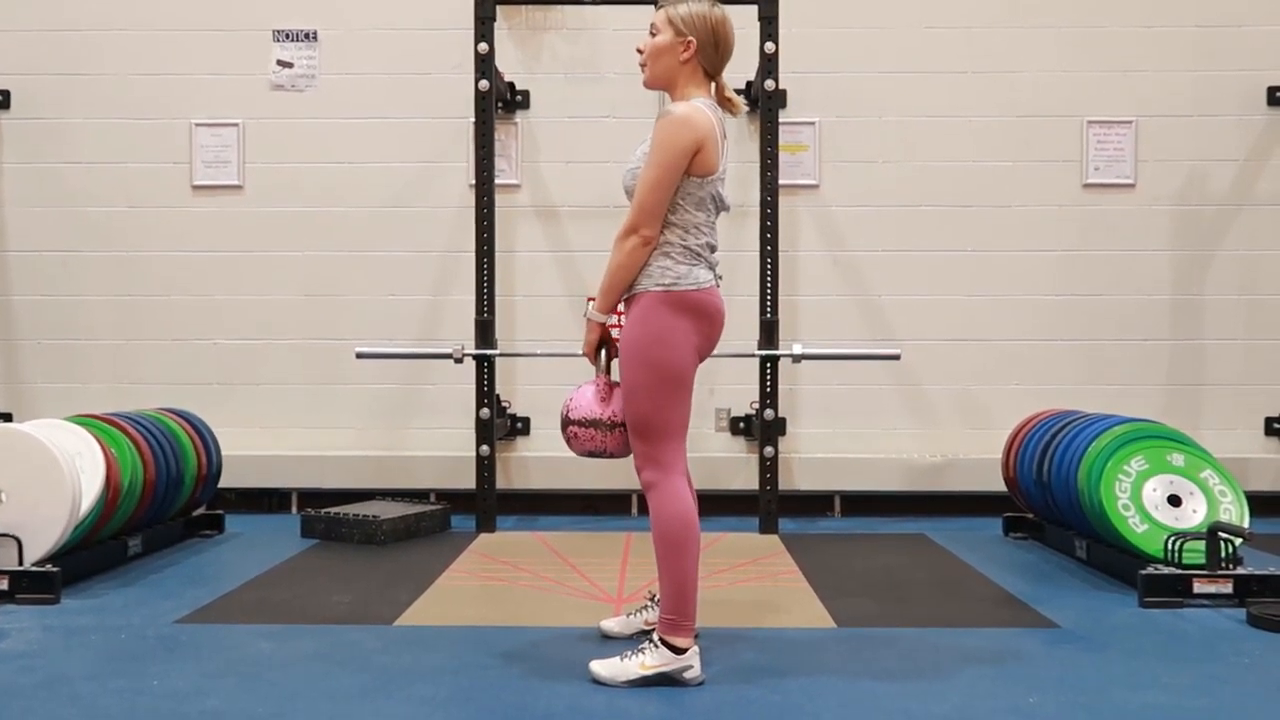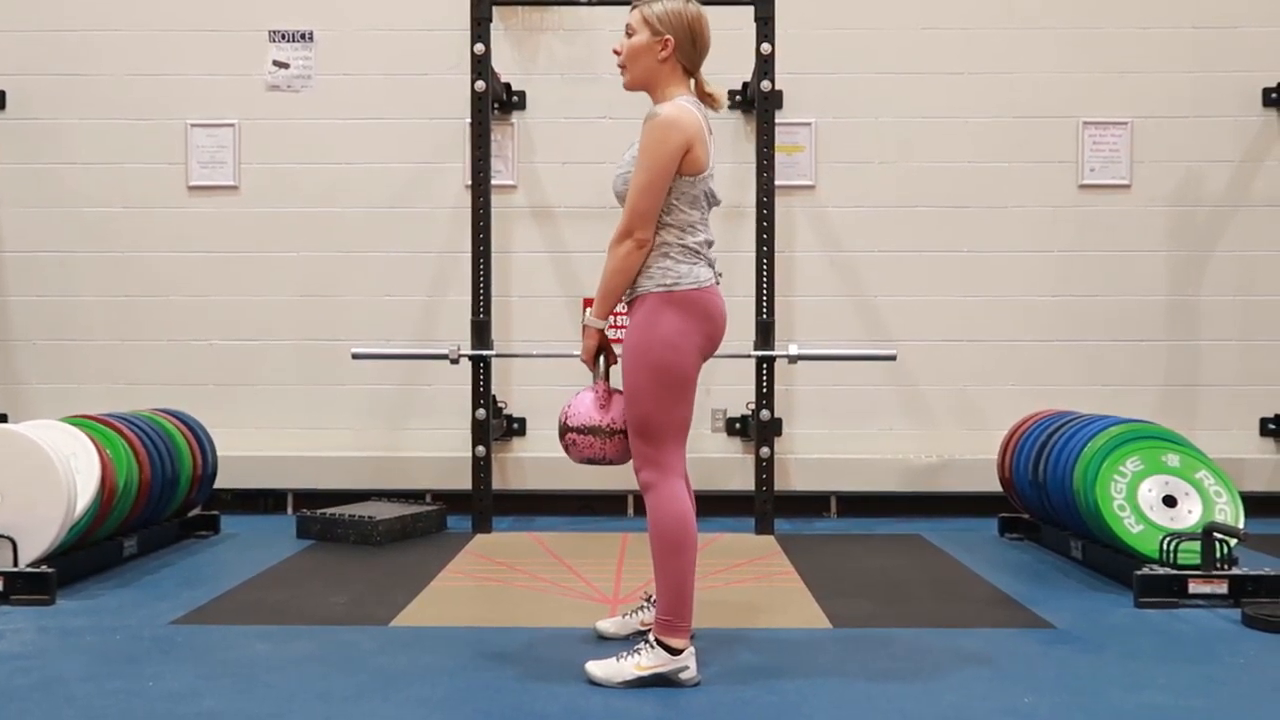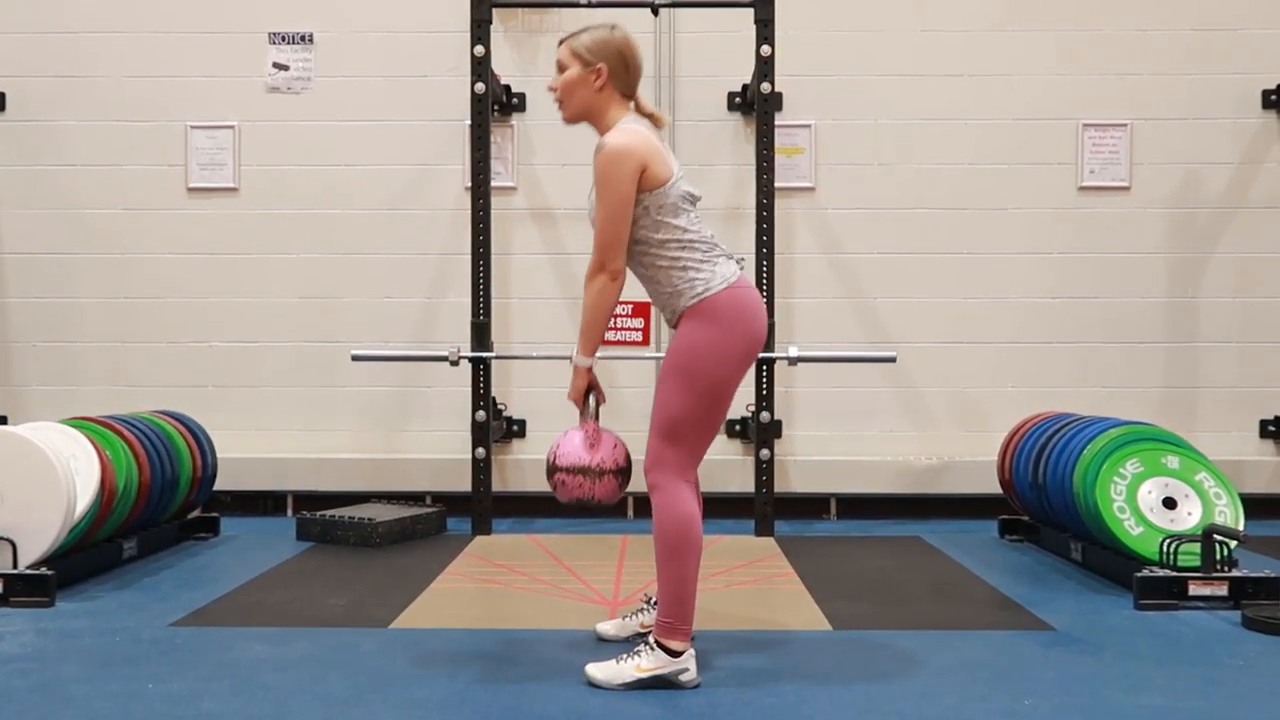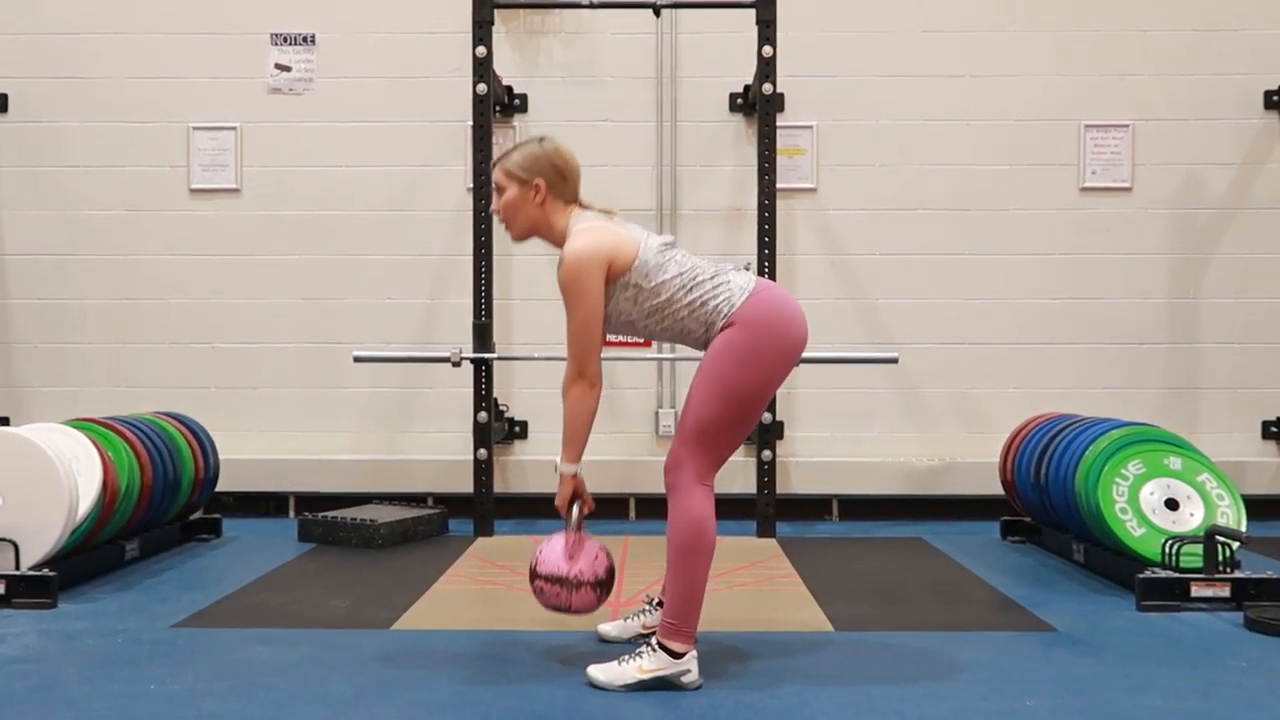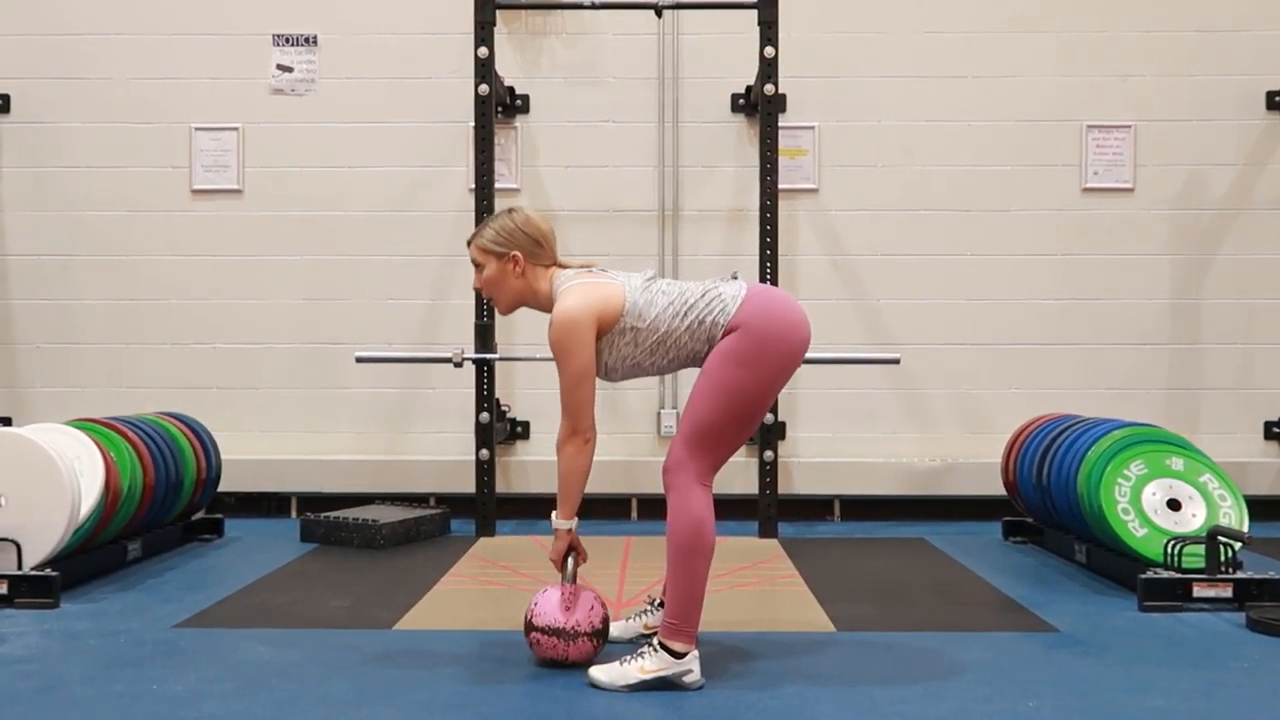
dt=0.3s
person 1, frame 1
left shoulder: (683, 118)
right shoulder: (700, 119)
left elbow: (640, 233)
left wrist: (597, 314)
right wrist: (615, 312)
left hip: (665, 307)
right hip: (681, 303)
left knee: (660, 470)
right knee: (662, 466)
left ankle: (676, 646)
right ankle: (671, 604)
person 1, frame 2
left shoulder: (669, 118)
right shoulder: (682, 116)
left elbow: (634, 238)
left wrist: (594, 321)
right wrist: (612, 316)
left hip: (669, 308)
right hip: (681, 303)
left knee: (659, 471)
right knee: (661, 466)
left ankle: (673, 648)
right ankle: (667, 606)
person 1, frame 3
left shoulder: (618, 146)
right shoulder: (629, 138)
left elbow: (605, 272)
right elbow: (610, 269)
left wrist: (582, 363)
right wrist: (587, 361)
left hip: (717, 317)
right hip: (724, 311)
left knee: (668, 472)
right knee: (672, 467)
left ankle: (671, 650)
right ankle: (667, 609)
person 1, frame 4
left shoulder: (581, 251)
right shoulder: (591, 233)
left elbow: (585, 379)
right elbow: (581, 372)
left wrist: (569, 470)
right wrist: (573, 466)
left hip: (758, 326)
right hip: (762, 319)
left knee: (688, 476)
right knee: (687, 471)
left ankle: (675, 651)
right ankle: (671, 608)
person 1, frame 5
left shoulder: (571, 311)
right shoulder: (575, 289)
left elbow: (580, 437)
right elbow: (572, 430)
left wrist: (564, 524)
right wrist: (566, 519)
left hip: (760, 328)
right hip: (765, 321)
left knee: (686, 473)
right knee: (687, 470)
left ankle: (676, 652)
right ankle: (673, 607)
